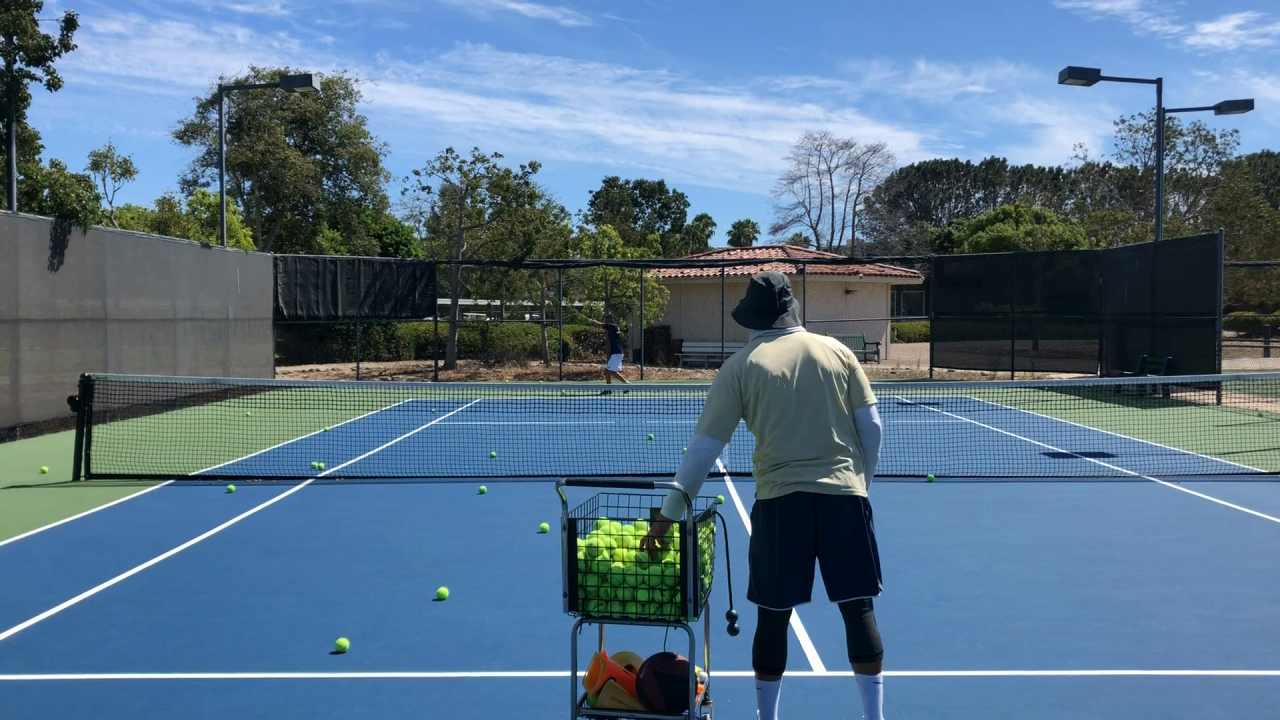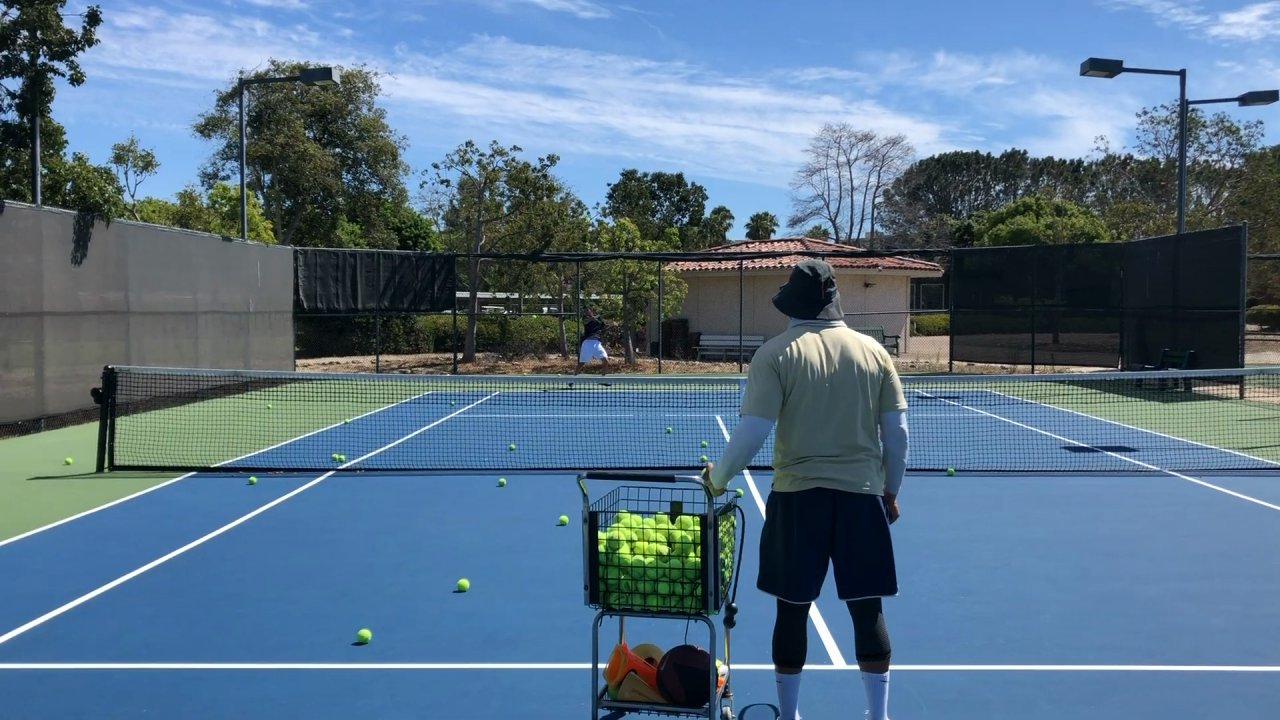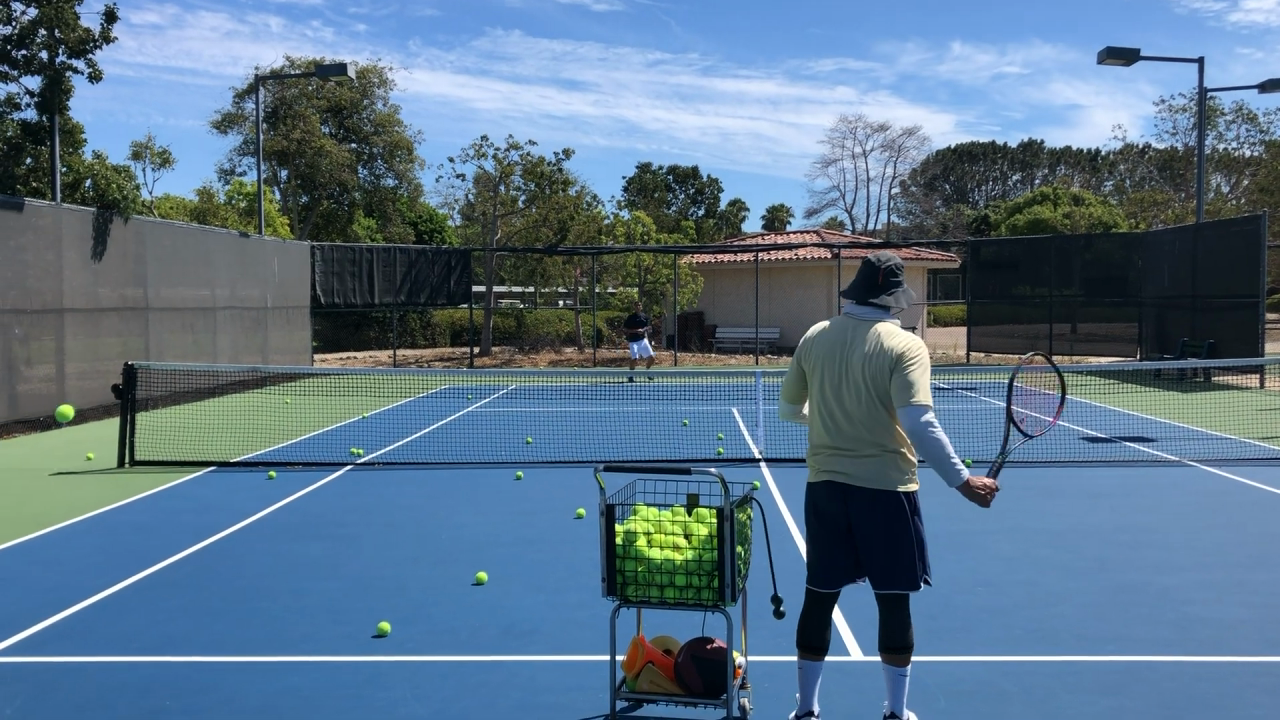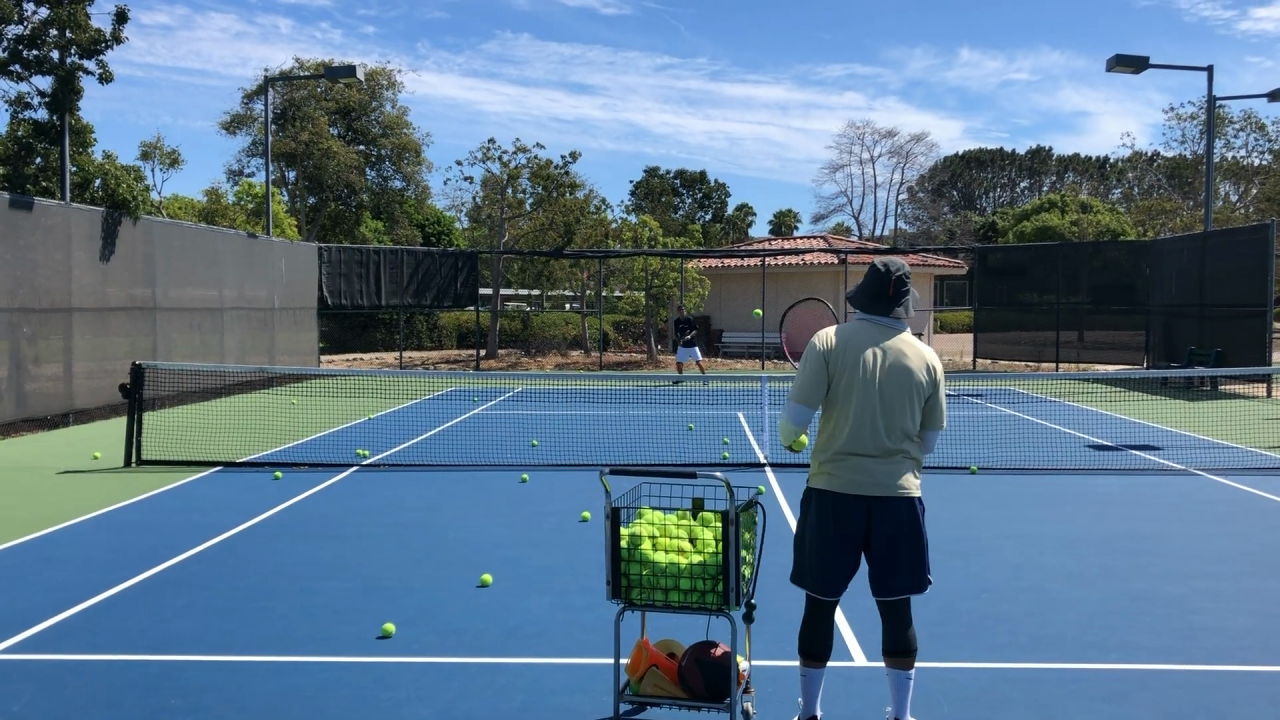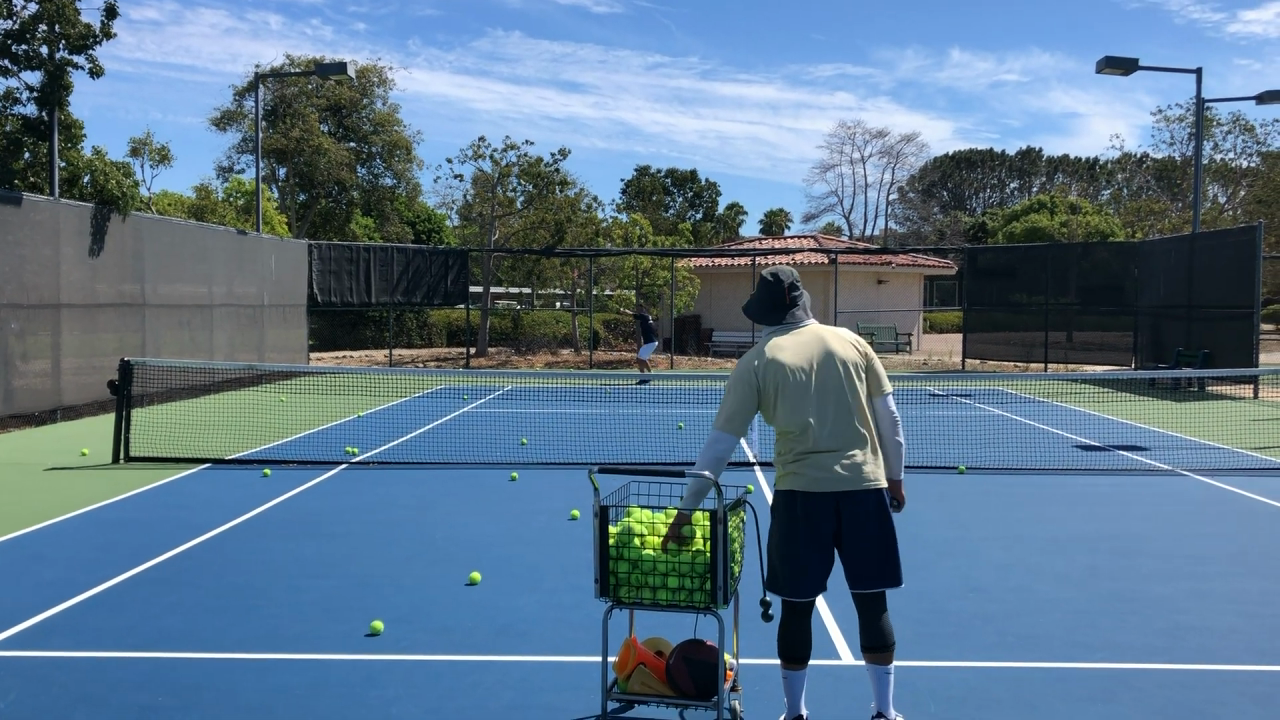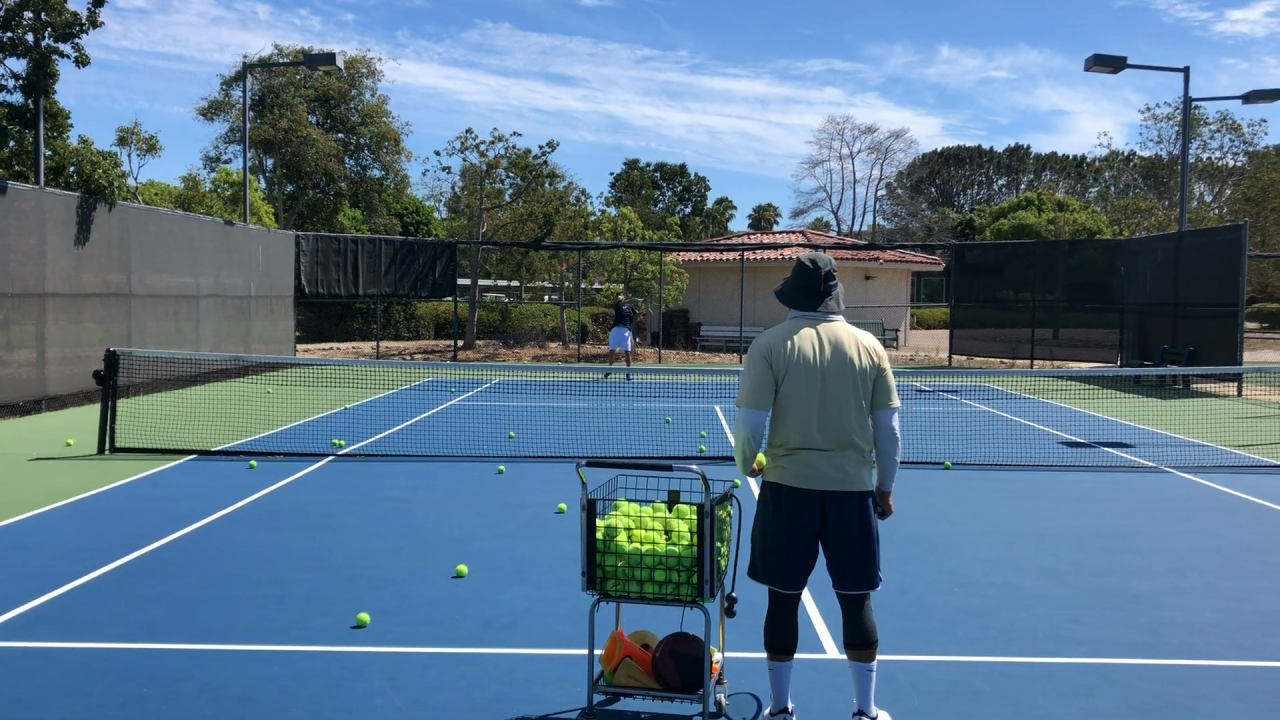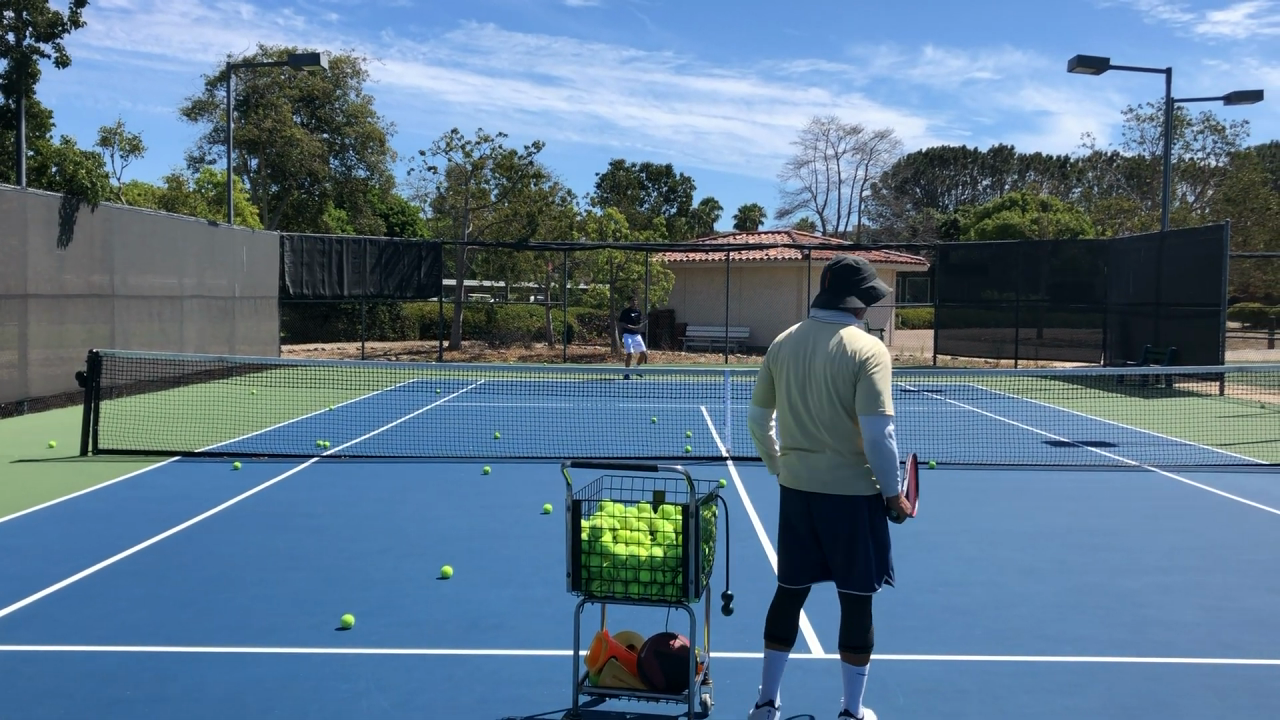
dt=0.7s
person 1, frame 1
left shoulder: (739, 367)
right shoulder: (836, 351)
left elbow: (703, 449)
right elbow: (871, 426)
left wrist: (668, 514)
right wrist: (860, 480)
left hip: (780, 502)
right hip: (844, 498)
left knee: (774, 615)
right knee: (858, 609)
person 1, frame 2
left shoulder: (776, 353)
right shoulder: (872, 351)
left elbow: (751, 432)
right elbow: (897, 432)
left wrist: (718, 479)
right wrist: (890, 492)
left hip: (797, 496)
right hip: (861, 496)
left knee: (791, 609)
right knee: (867, 610)
person 1, frame 3
left shoulder: (814, 336)
right shoulder: (904, 345)
left elbow: (789, 409)
right elbow: (921, 425)
right wrist: (963, 480)
left hip: (824, 486)
right hip: (884, 489)
left knee: (819, 596)
right knee: (893, 601)
person 1, frame 4
left shoulder: (829, 342)
right shoulder: (924, 357)
left elbow: (794, 417)
right elbow: (929, 437)
left wrist: (789, 440)
left hip: (833, 494)
right hip: (897, 496)
left knee: (820, 606)
right knee: (895, 610)
person 1, frame 5
left shoulder: (756, 362)
right shoulder: (851, 341)
left elbow: (720, 445)
right elbow: (889, 417)
left wrist: (686, 510)
right wrist: (894, 477)
left hip: (801, 494)
right hip: (865, 488)
left knee: (797, 607)
right knee: (872, 603)
person 1, frame 6
left shoulder: (770, 343)
right shoulder: (868, 345)
left elbow: (750, 423)
right elbow: (888, 428)
left wrist: (747, 464)
right wrist: (884, 486)
left hip: (788, 488)
right hip: (852, 489)
left knee: (783, 599)
right knee: (855, 600)
person 1, frame 7
left shoulder: (783, 342)
right shoulder: (867, 348)
left elbow: (757, 417)
right elbow: (878, 433)
left wrist: (776, 465)
right wrist: (893, 492)
left hip: (797, 488)
right hip: (852, 493)
left knee: (790, 592)
right knee: (856, 601)
